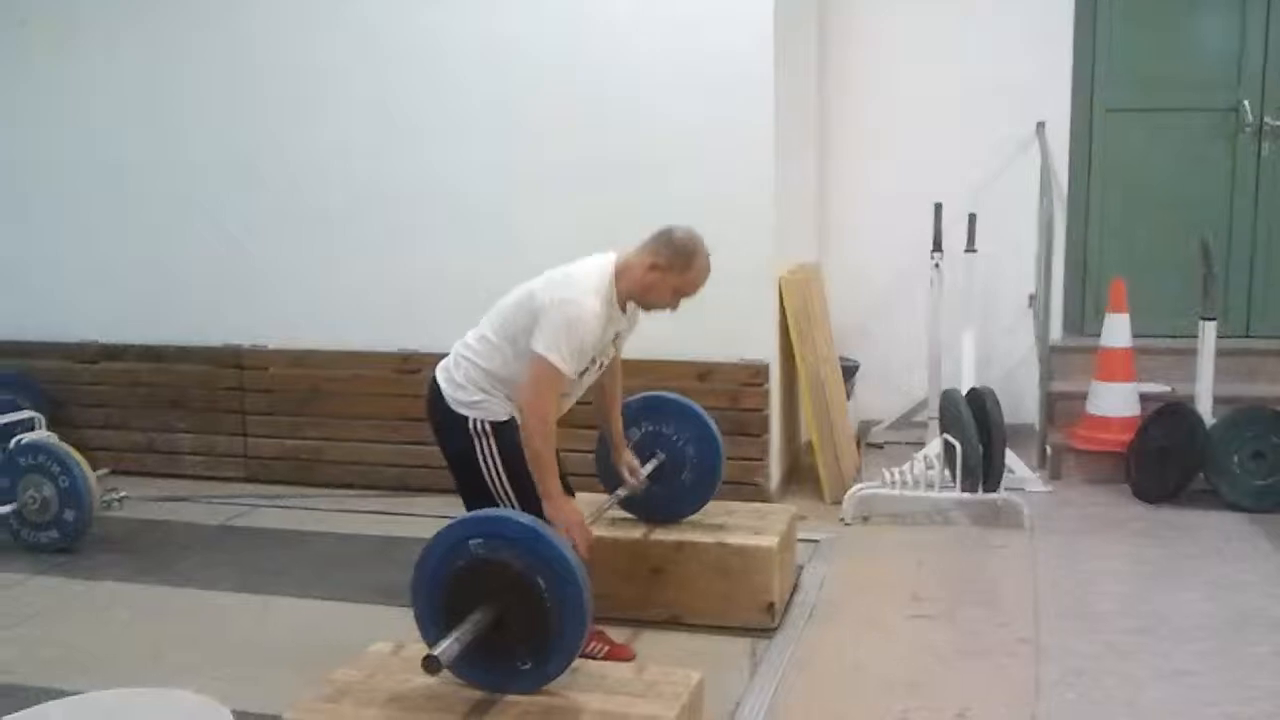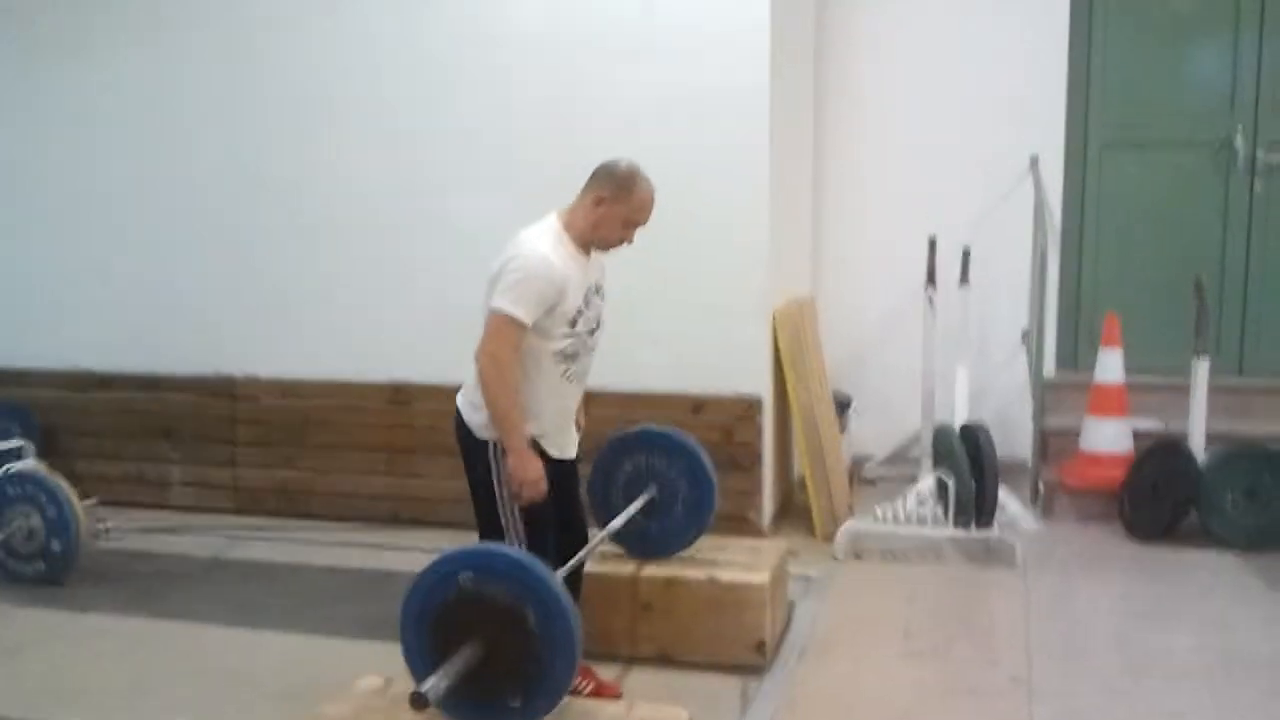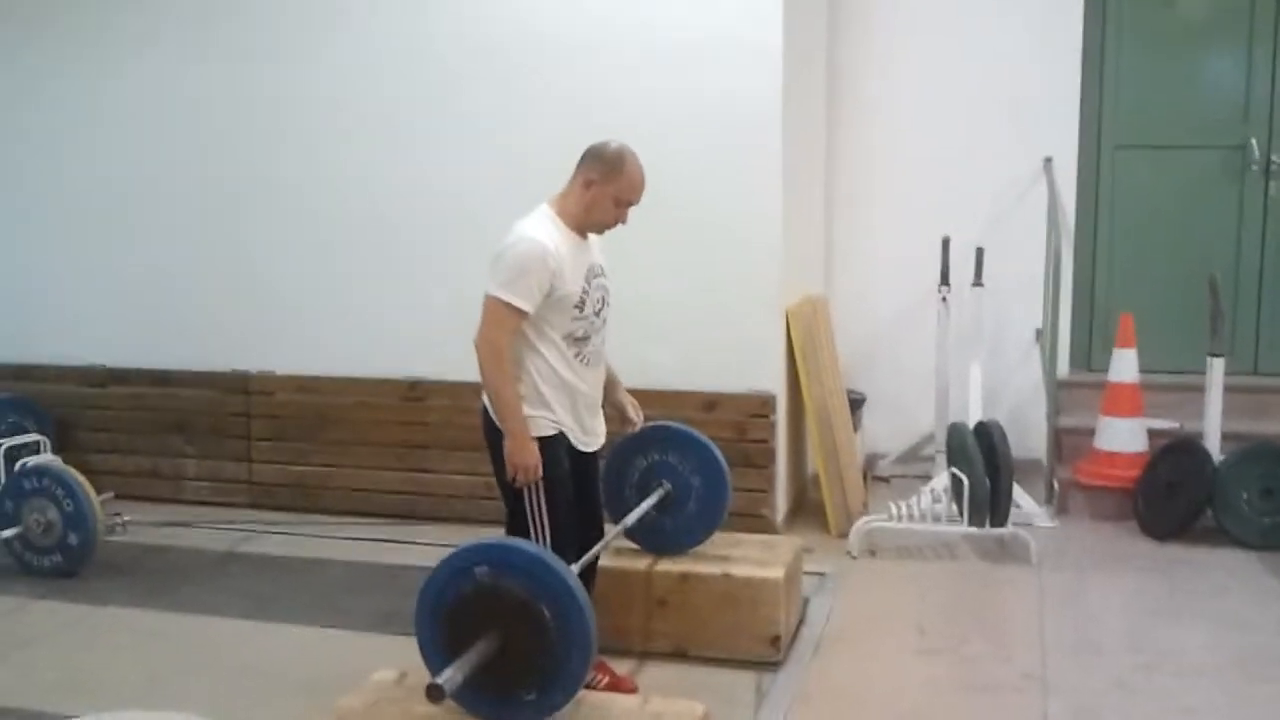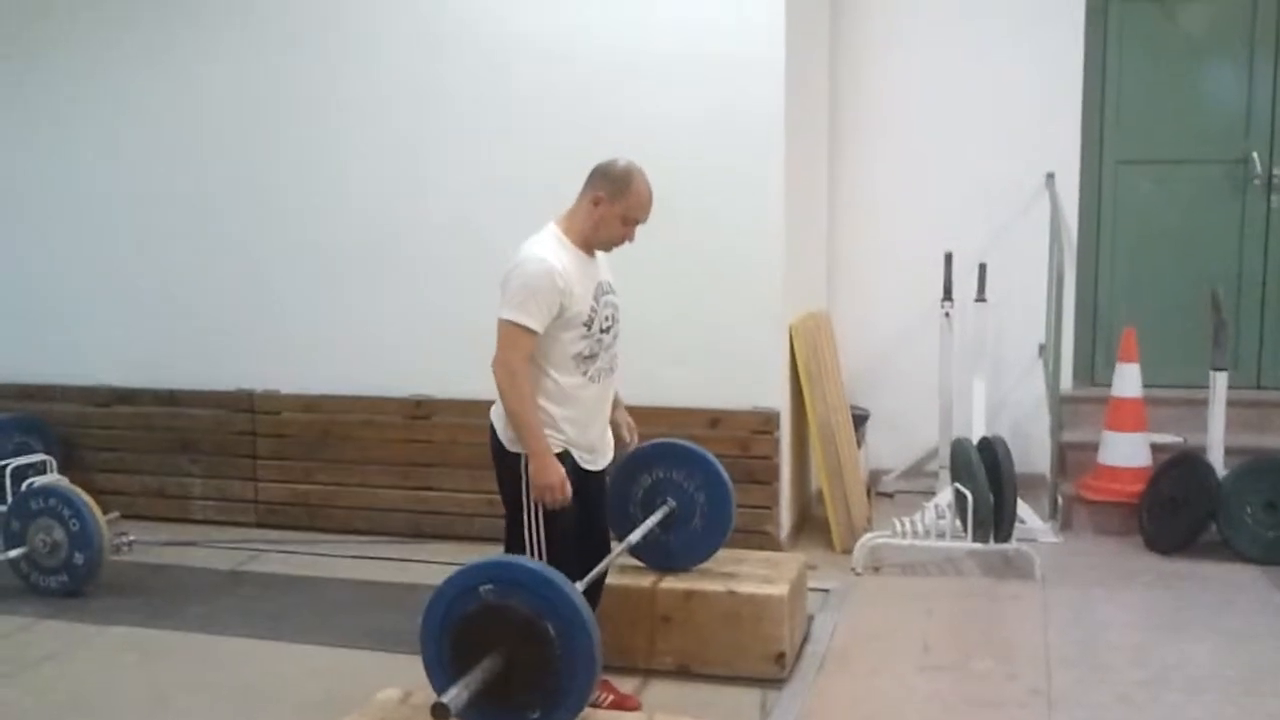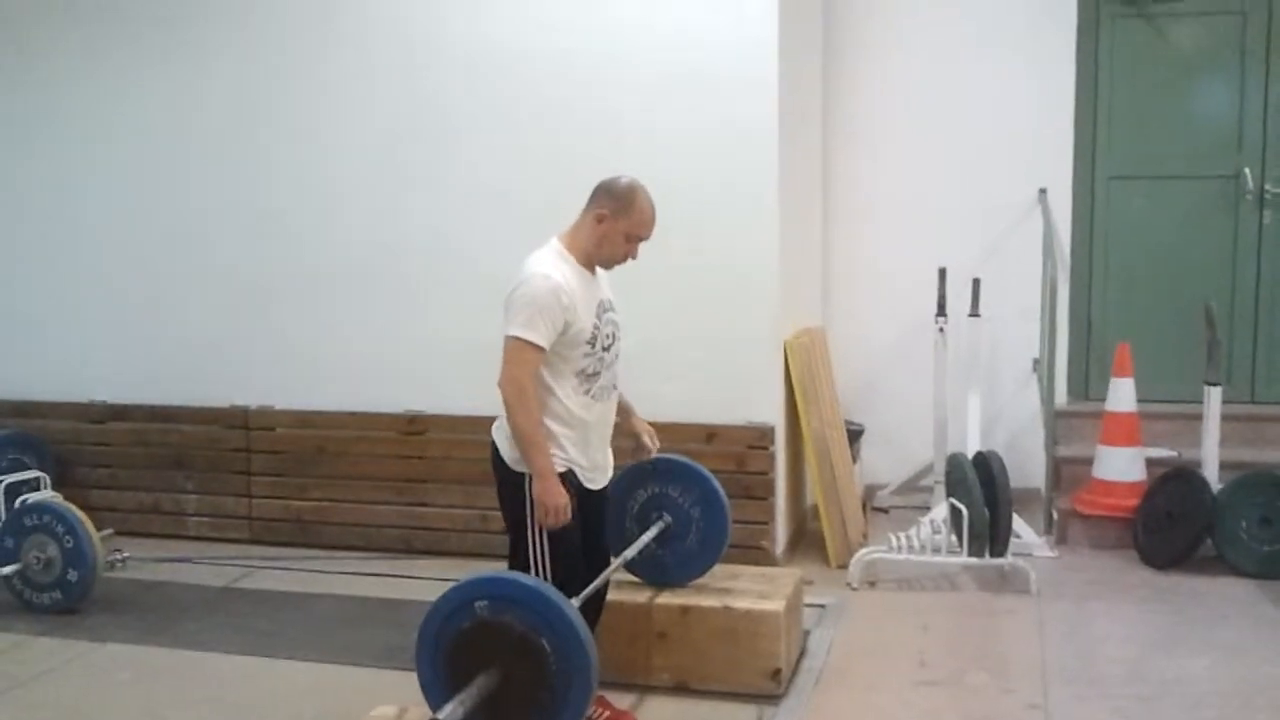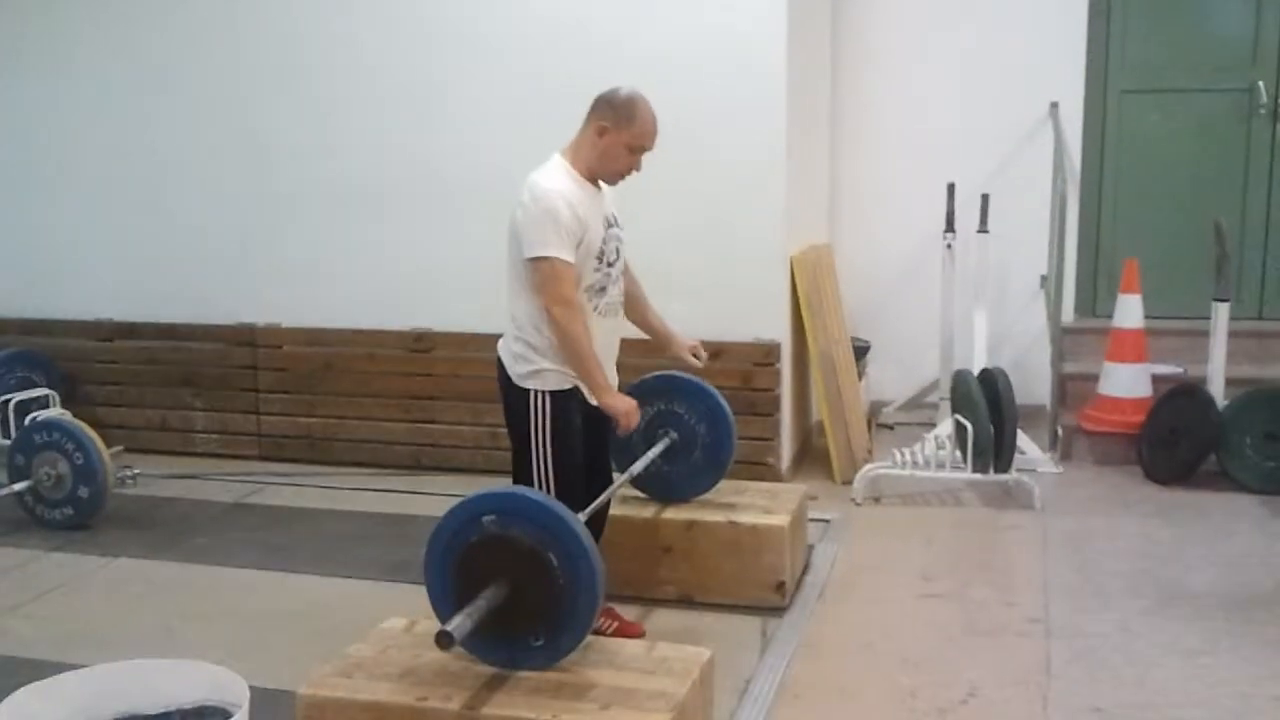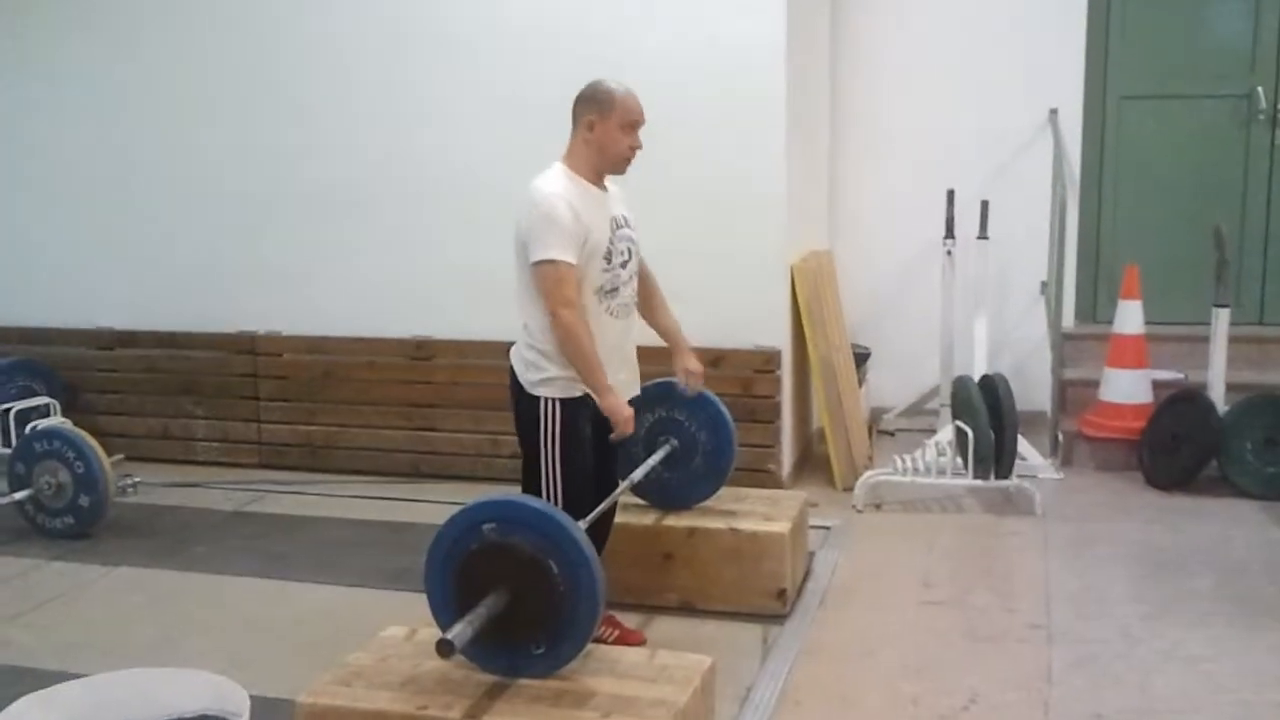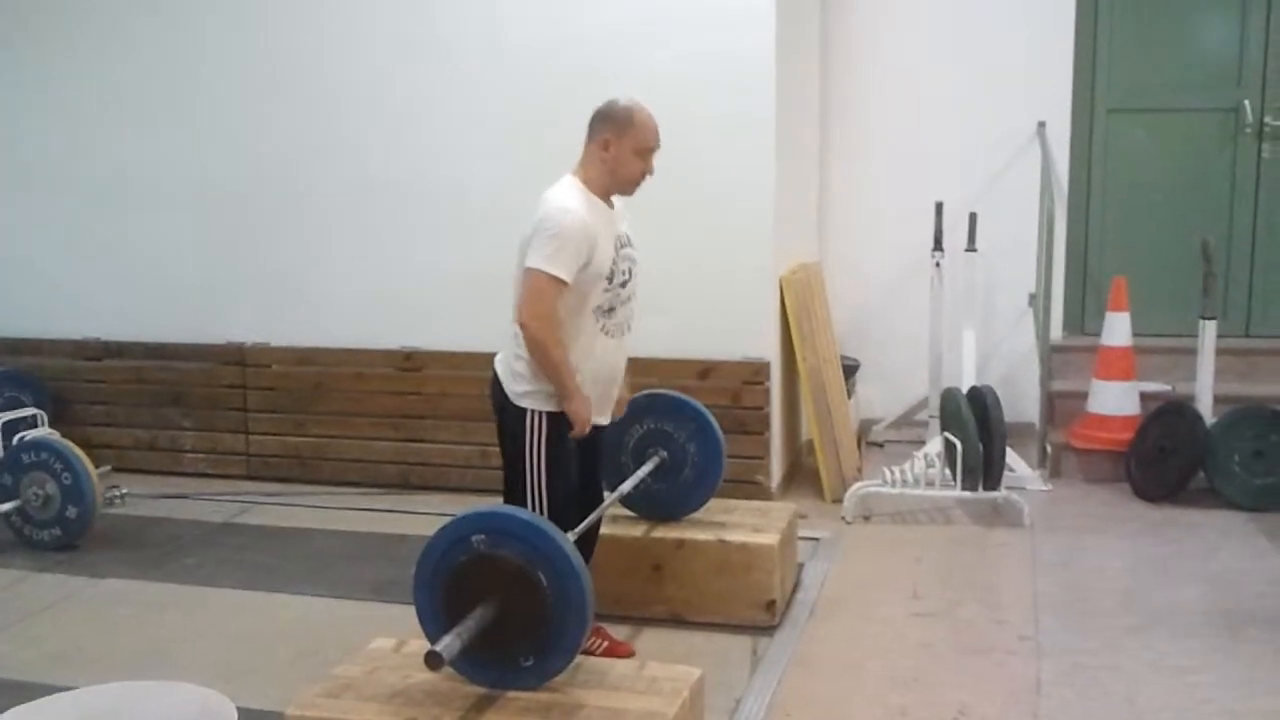
dt=0.4s
person 1, frame 1
left shoulder: (624, 295)
right shoulder: (581, 305)
left elbow: (608, 369)
right elbow: (535, 405)
left wrist: (620, 446)
right wrist: (554, 497)
left hip: (506, 401)
right hip: (471, 405)
left knee: (563, 526)
person 1, frame 2
left shoulder: (587, 254)
right shoulder: (537, 258)
right elbow: (493, 356)
left wrist: (574, 406)
right wrist: (517, 452)
left hip: (553, 433)
right hip: (504, 437)
left knee: (567, 550)
person 1, frame 3
left shoulder: (585, 242)
right shoulder: (533, 245)
right elbow: (492, 343)
left wrist: (615, 390)
right wrist: (517, 435)
left hip: (577, 426)
right hip: (533, 431)
left knee: (583, 547)
right knee: (544, 557)
person 1, frame 4
left shoulder: (593, 259)
right shoulder: (541, 264)
right elbow: (509, 365)
left wrist: (616, 409)
right wrist: (540, 457)
left hip: (587, 445)
right hip: (540, 450)
left knee: (589, 565)
person 1, frame 5
left shoulder: (592, 277)
right shoulder: (545, 281)
right elbow: (516, 384)
left wrist: (630, 416)
right wrist: (544, 478)
left hip: (586, 465)
right hip: (542, 469)
left knee: (589, 584)
person 1, frame 6
left shoulder: (596, 192)
right shoulder: (551, 195)
left elbow: (617, 279)
right elbow: (561, 306)
left wrist: (669, 338)
right wrist: (607, 393)
left hip: (582, 378)
right hip: (544, 381)
left knee: (593, 497)
person 1, frame 7
left shoulder: (609, 195)
right shoulder: (554, 200)
left elbow: (640, 279)
right elbow: (563, 309)
left wrist: (681, 348)
right wrist: (606, 395)
left hip: (600, 385)
right hip: (556, 388)
left knee: (597, 506)
right knee: (555, 516)
person 1, frame 8
left shoulder: (606, 211)
right shoulder: (567, 215)
right elbow: (533, 318)
left wrist: (617, 376)
right wrist: (572, 397)
left hip: (581, 399)
right hip: (538, 400)
left knee: (583, 517)
